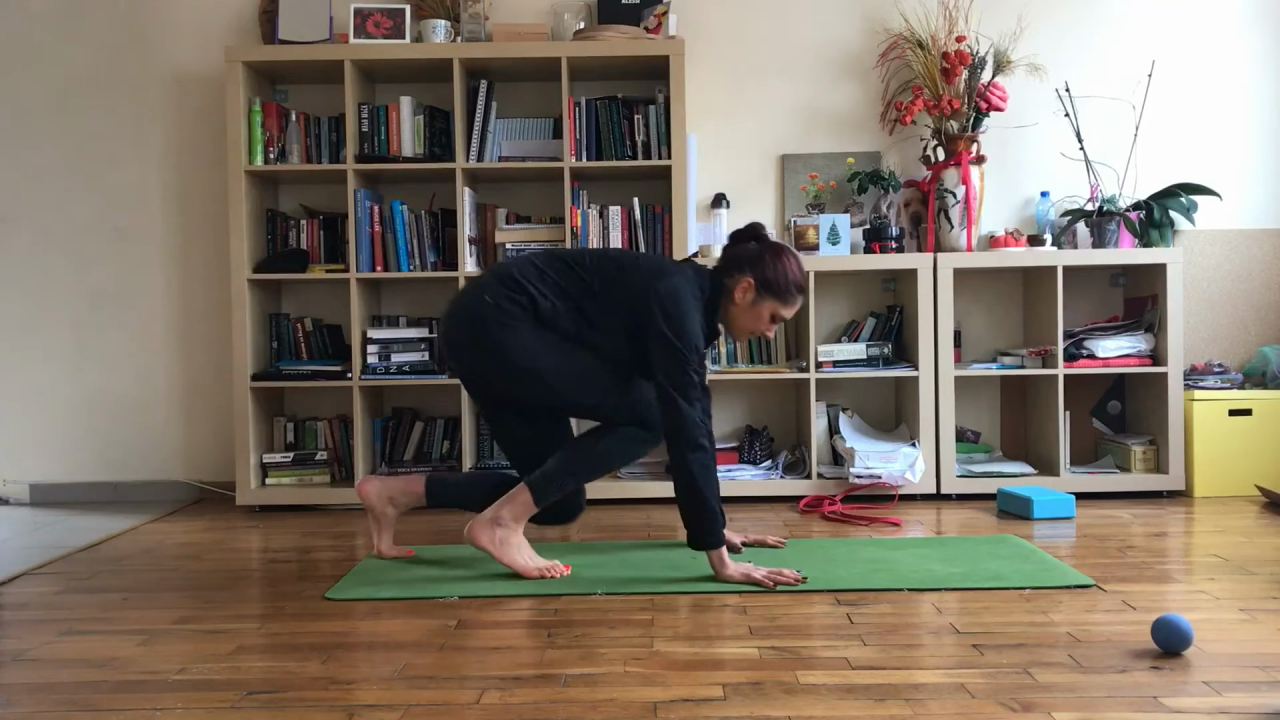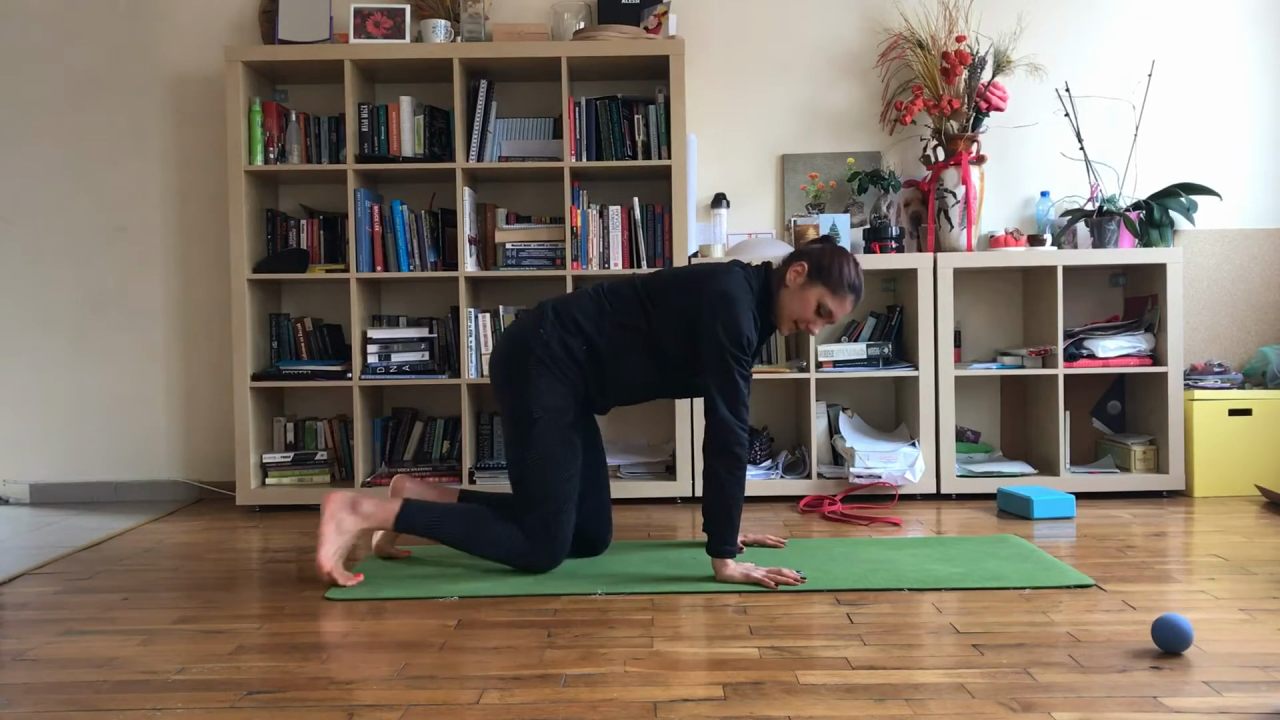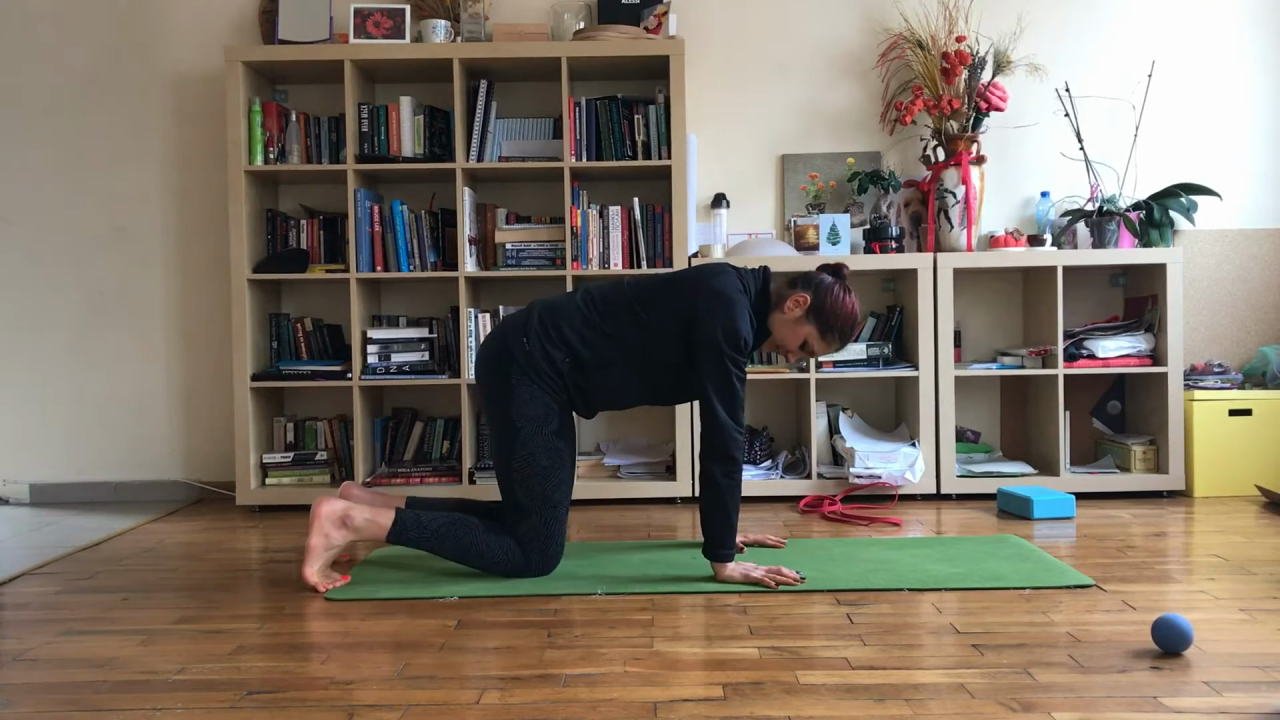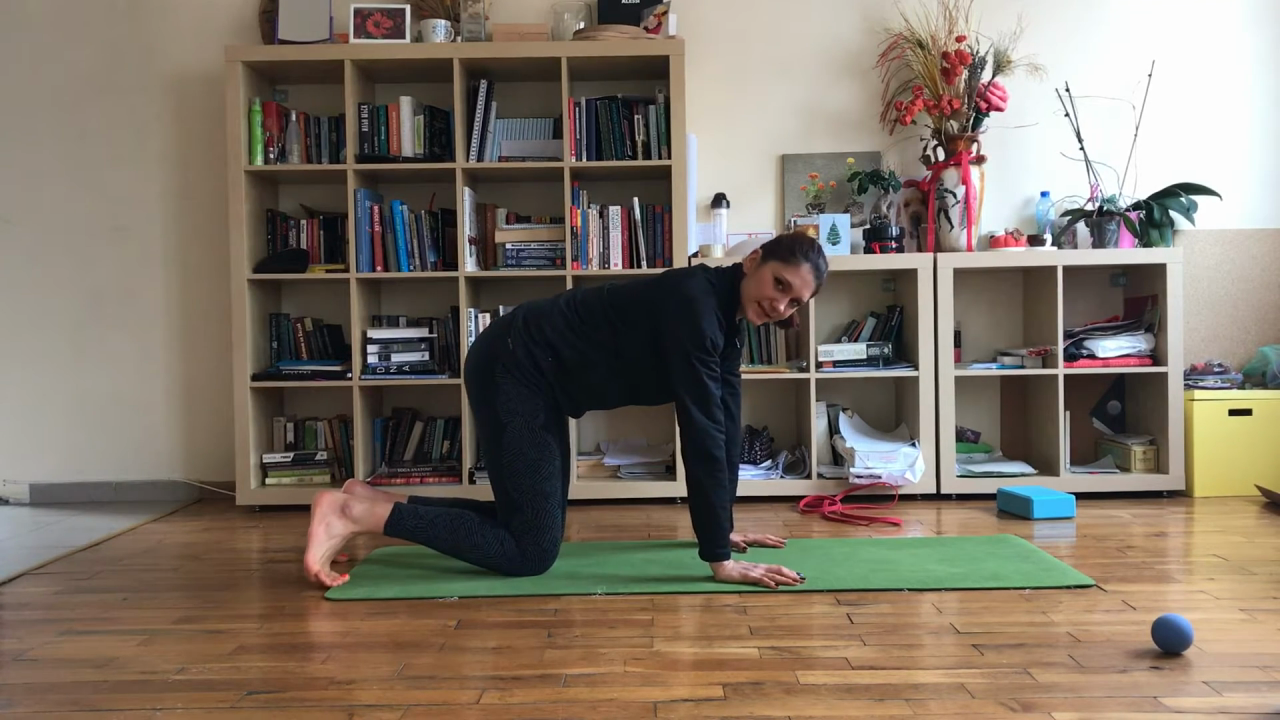
dt=1s
person 1, frame 1
left shoulder: (694, 304)
right shoulder: (677, 299)
left elbow: (695, 421)
right elbow: (685, 428)
left wrist: (711, 527)
right wrist: (718, 557)
left hip: (498, 331)
right hip: (492, 321)
left knee: (557, 501)
right knee: (647, 416)
left ankle: (391, 493)
right ankle: (501, 523)
person 1, frame 2
left shoulder: (748, 307)
right shoulder: (731, 299)
left elbow: (728, 423)
right elbow: (726, 430)
left wrist: (725, 526)
right wrist: (724, 558)
left hip: (556, 369)
right hip: (541, 361)
left knee: (591, 536)
right knee: (540, 546)
left ankle: (422, 495)
right ankle: (359, 510)
person 1, frame 3
left shoulder: (740, 308)
right shoulder: (728, 304)
left elbow: (726, 426)
right elbow: (721, 434)
left wrist: (724, 528)
right wrist: (723, 558)
left hip: (537, 367)
right hip: (526, 364)
left knee: (534, 524)
right knee: (535, 553)
left ankle: (369, 501)
right ankle: (348, 519)
person 1, frame 4
left shoulder: (725, 316)
right shoulder: (695, 302)
left elbow: (724, 425)
right elbow: (700, 431)
left wrist: (722, 526)
right wrist: (720, 558)
left hip: (533, 375)
right hip: (512, 367)
left knee: (535, 525)
right knee: (532, 550)
left ankle: (373, 499)
right ankle: (351, 512)
